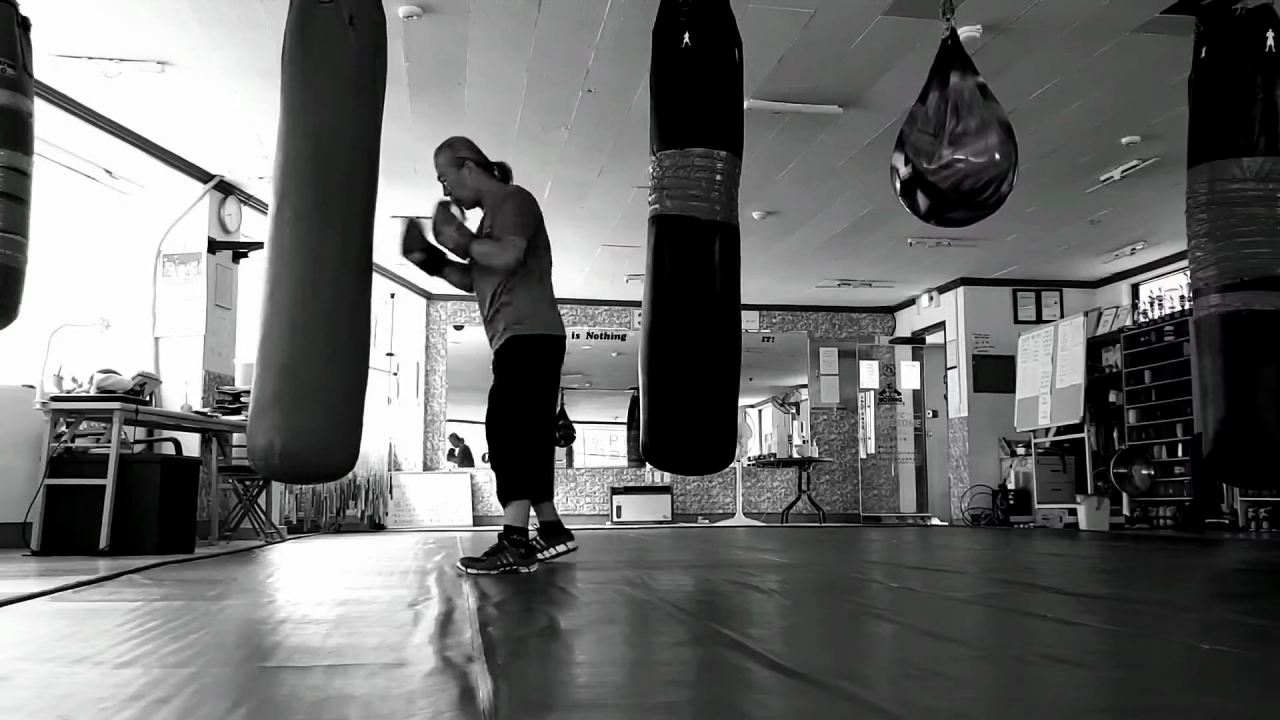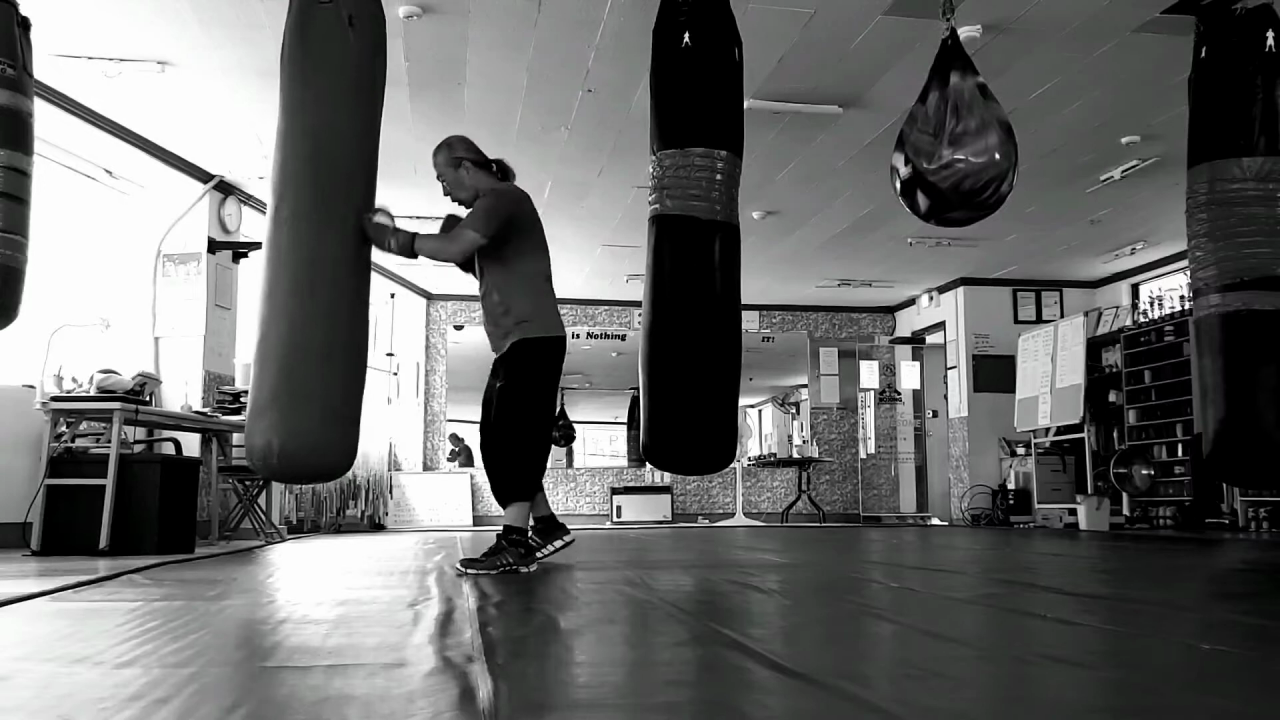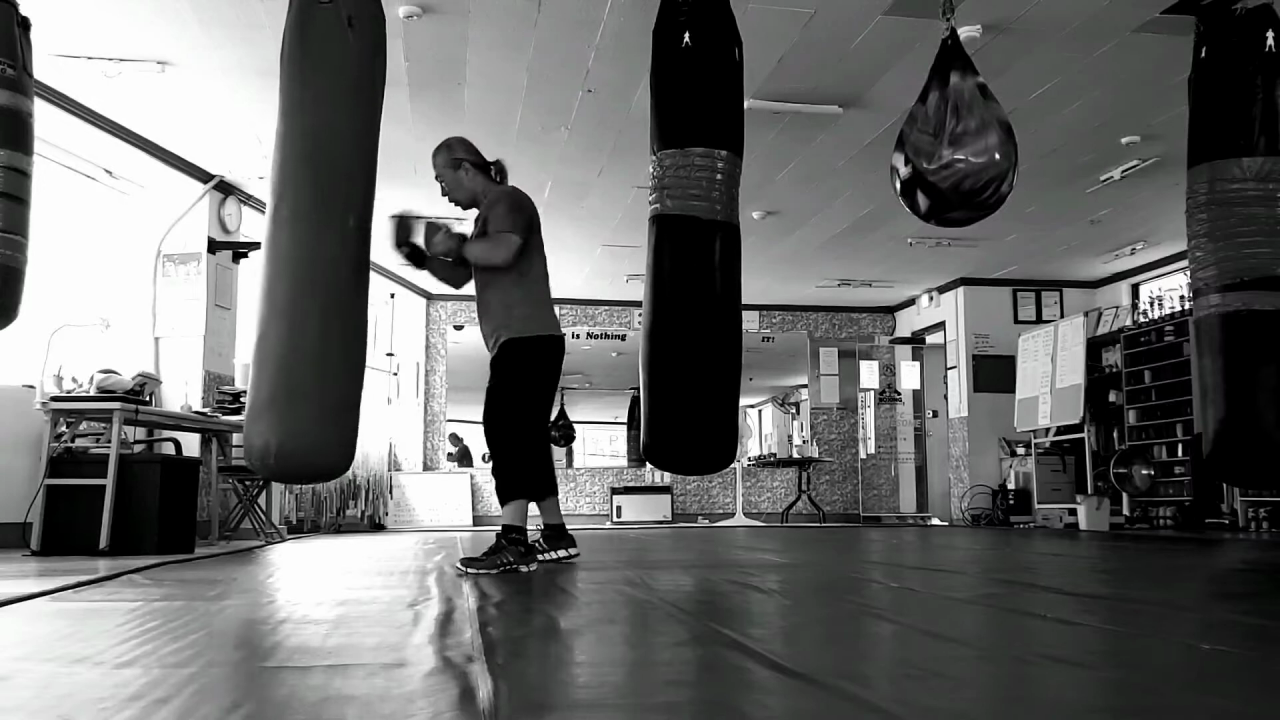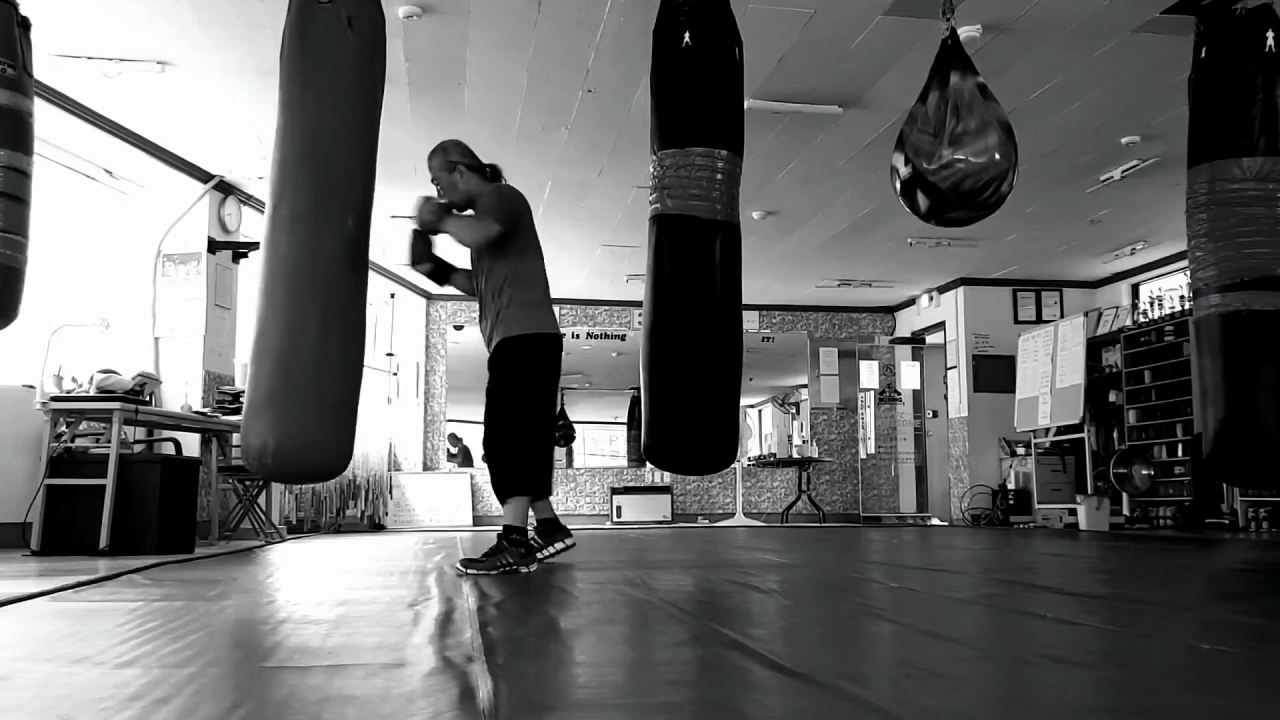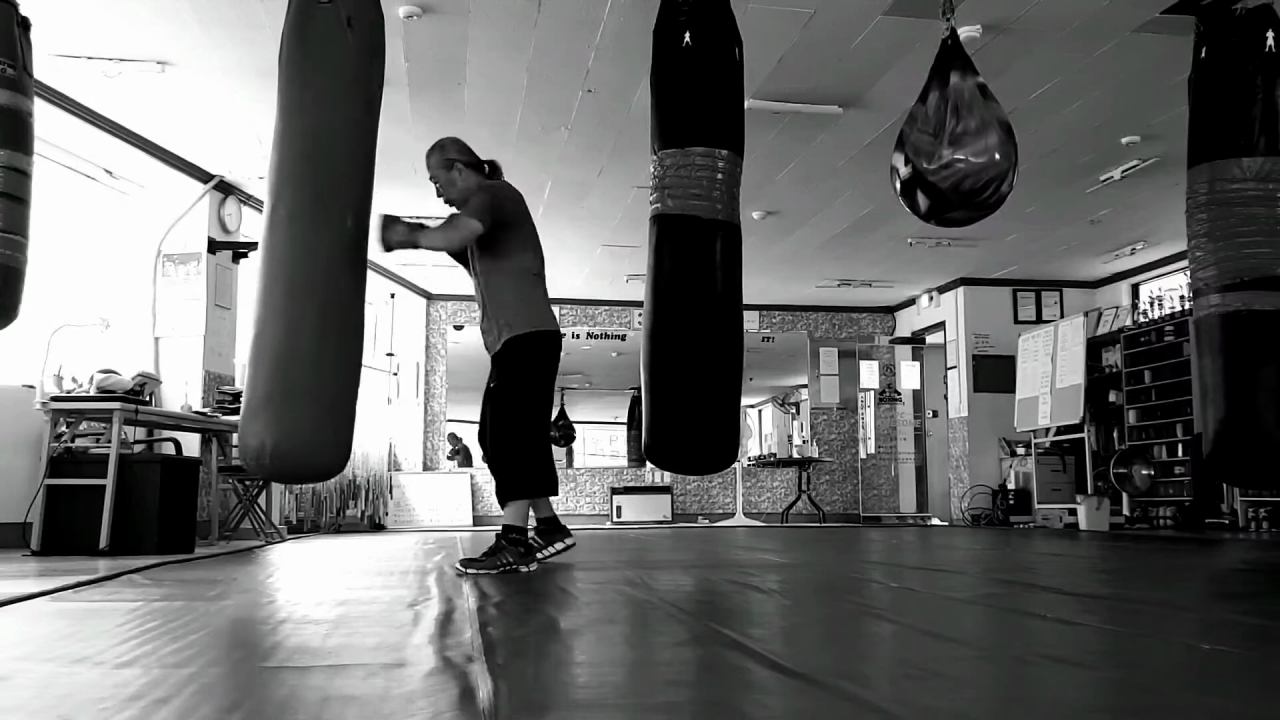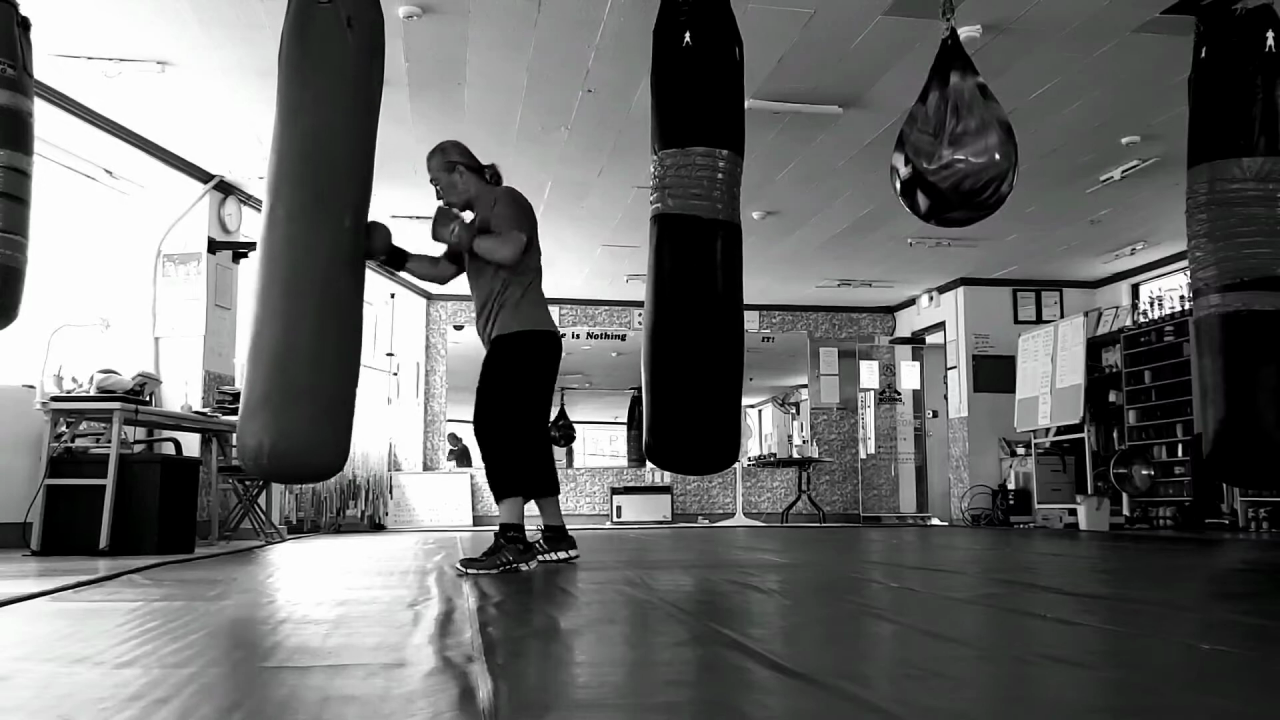
dt=0.1s
person 1, frame 1
left shoulder: (513, 199)
right shoulder: (491, 217)
left elbow: (508, 259)
right elbow: (473, 281)
left wrist: (458, 239)
right wrist: (429, 259)
left hip: (531, 340)
right hip: (519, 343)
left knee: (512, 439)
right knee: (525, 440)
left ankle: (515, 543)
right ankle: (550, 531)
person 1, frame 2
left shoulder: (504, 197)
right shoulder: (487, 210)
left elbow: (455, 248)
right elbow: (489, 268)
left wrist: (403, 240)
left hip: (532, 339)
right hip: (518, 343)
left knee: (514, 438)
right knee: (502, 439)
left ankle: (514, 542)
right ankle: (545, 527)
person 1, frame 3
left shoulder: (507, 200)
right shoulder: (488, 215)
left elbow: (503, 252)
right elbow: (456, 276)
left wrist: (455, 245)
right wrist: (414, 252)
left hip: (527, 340)
right hip: (517, 343)
left knee: (511, 437)
right knee: (523, 440)
left ankle: (513, 542)
right ankle: (556, 536)
person 1, frame 4
left shoulder: (503, 197)
right shoulder: (482, 215)
left elbow: (475, 237)
right elbow: (476, 286)
left wrist: (437, 219)
right wrist: (432, 266)
left hip: (526, 338)
right hip: (514, 342)
left knee: (510, 436)
right knee: (524, 438)
left ankle: (515, 542)
right ankle: (548, 527)
person 1, frame 5
left shoulder: (498, 195)
right shoulder: (483, 212)
left elbow: (455, 236)
right elbow: (481, 262)
left wrist: (406, 232)
left hip: (528, 337)
right hip: (519, 340)
left knee: (507, 434)
right knee: (520, 437)
left ankle: (513, 542)
right ankle: (549, 529)
person 1, frame 6
left shoulder: (504, 200)
right shoulder: (478, 224)
left elbow: (509, 251)
right elbow: (441, 272)
left wrist: (464, 238)
right wrist: (394, 257)
left hip: (523, 337)
right hip: (512, 341)
left knee: (497, 429)
right knee: (526, 438)
left ankle: (511, 540)
right ankle: (556, 535)
